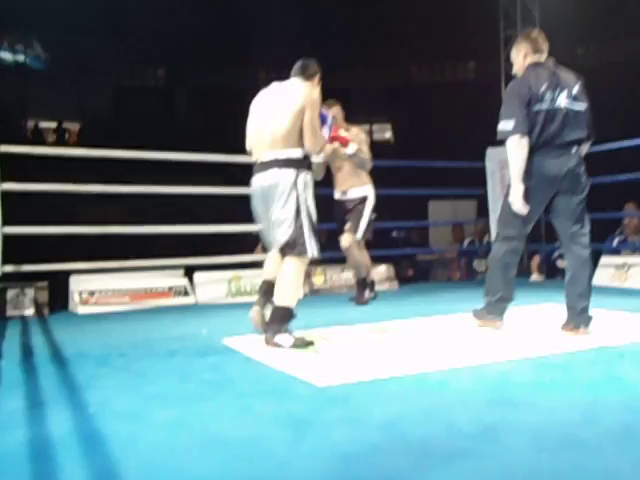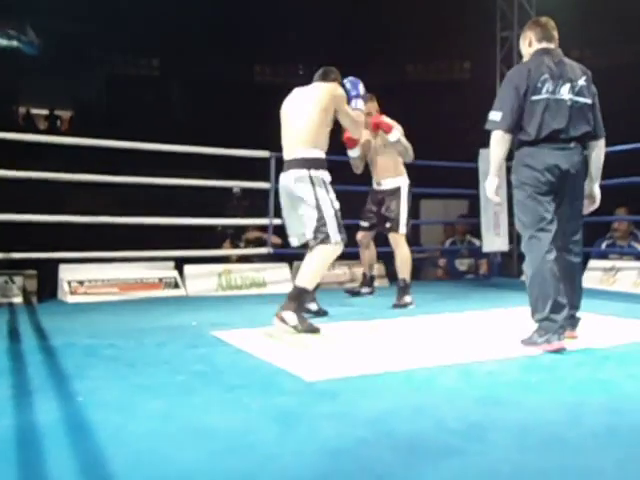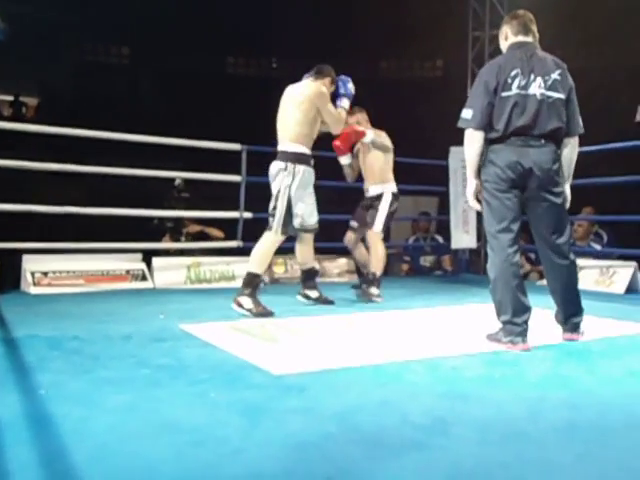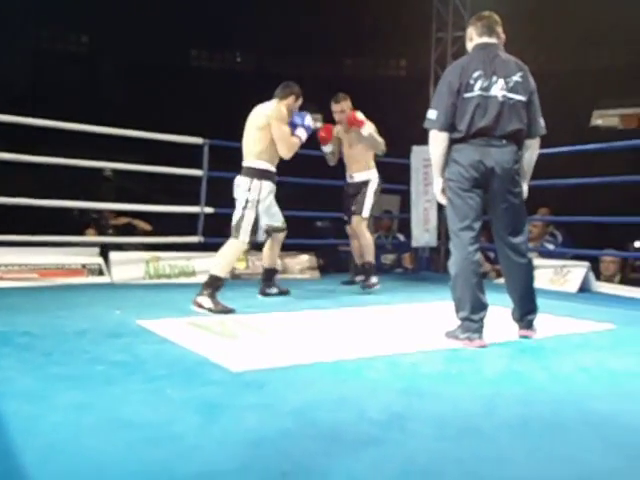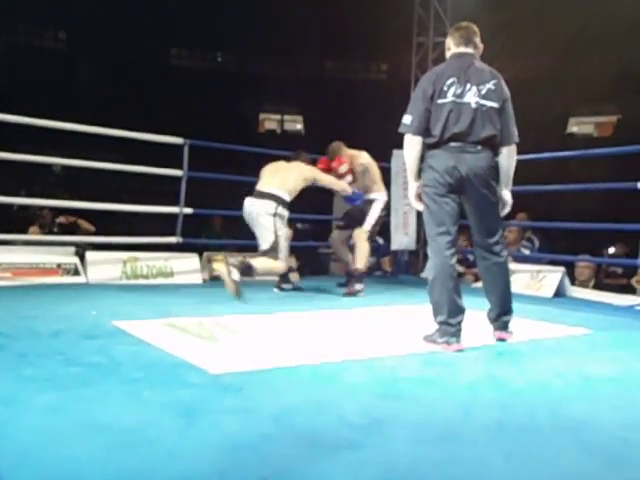
dt=0.5s
person 1, frame 1
left shoulder: (522, 84)
right shoulder: (574, 82)
left elbow: (517, 138)
right elbow: (586, 137)
left wrist: (517, 183)
left hip: (538, 167)
right hip: (572, 166)
left knee: (510, 238)
right knee: (576, 241)
left ankle: (494, 309)
right ankle: (578, 318)
person 1, frame 2
left shoulder: (522, 73)
right shoulder: (582, 75)
left elbow: (502, 130)
right elbow: (597, 139)
left wrist: (493, 173)
right wrist: (593, 182)
left hip: (535, 161)
right hip: (573, 162)
left knee: (538, 242)
right knee: (570, 243)
left ankle: (551, 326)
right ankle: (568, 320)
person 1, frame 3
left shoulder: (495, 68)
right shoulder: (558, 70)
left elbow: (475, 129)
right elbow: (572, 135)
left wrist: (471, 176)
right wrist: (566, 180)
left hip: (503, 158)
right hip: (545, 159)
left knee: (503, 243)
right knee: (556, 242)
left ankle: (513, 330)
right ankle: (571, 322)
person 1, frame 4
left shoulder: (459, 69)
right shoulder: (521, 72)
left elbow: (439, 129)
right elbow: (533, 135)
left wrist: (438, 175)
right wrist: (524, 178)
left hip: (466, 157)
right hip: (506, 159)
left knee: (465, 242)
right knee: (514, 241)
left ankle: (471, 327)
right ankle: (526, 320)
person 1, frame 5
left shoulder: (434, 77)
right shoulder: (495, 80)
left elbow: (413, 134)
right elbow: (508, 142)
left wrist: (412, 179)
right wrist: (505, 186)
left hip: (442, 161)
right hip: (481, 163)
left knee: (442, 246)
right knee: (490, 245)
left ankle: (448, 330)
right ankle: (501, 322)
person 2, frame 1
left shoulder: (264, 93)
right shoulder: (309, 91)
left elbow: (250, 145)
right elbow: (313, 145)
right wrist: (321, 129)
left hip: (261, 176)
right hip: (290, 174)
left knee: (280, 246)
right knee: (299, 252)
left ankle: (264, 304)
right ankle: (278, 328)
person 2, frame 2
left shoulder: (291, 97)
right shoulder: (333, 90)
right elbow: (358, 131)
right wrist: (357, 100)
left hip: (288, 174)
right hip: (310, 172)
left knee: (317, 241)
right knee: (332, 242)
left ankle: (305, 299)
right ankle: (291, 307)
person 2, frame 3
left shoulder: (294, 89)
right shoulder: (316, 90)
right elbow: (336, 127)
right wrist: (344, 99)
left hip: (298, 167)
right hip: (292, 166)
left knee: (307, 229)
right knee: (276, 231)
left ankle: (309, 287)
right ankle: (246, 294)
person 2, frame 4
left shoulder: (263, 109)
right shoulder: (278, 111)
right elbow: (286, 152)
left wrist: (290, 130)
right wrist: (302, 131)
left hip: (259, 182)
right hip: (256, 182)
left knee: (278, 231)
right knee: (241, 239)
left ankle: (268, 284)
right ankle: (206, 295)
person 2, frame 5
left shoulder: (272, 166)
right shoulder: (309, 170)
right elbow: (339, 186)
right wrist: (353, 193)
left hip: (251, 203)
right hip: (270, 208)
left knee: (283, 235)
right knee: (279, 264)
left ankle: (284, 280)
right ankle: (237, 265)
person 3, frame 1
left shoulder: (357, 134)
right shoulder: (324, 140)
left elbow: (367, 164)
left wrist: (347, 144)
left hip: (362, 196)
right hip: (341, 199)
left knee: (348, 243)
right knee: (354, 246)
left ankle: (364, 286)
right ankle: (368, 287)
person 3, frame 2
left shoulder: (392, 127)
right shoulder: (363, 135)
left elbow: (408, 156)
right elbow: (358, 169)
left wrist: (390, 131)
right wrist: (351, 145)
left hip: (397, 187)
right hip: (378, 189)
left knee: (397, 238)
right knee: (363, 237)
left ankle: (404, 293)
right ankle: (367, 284)
person 3, frame 3
left shoulder: (378, 135)
right shoulder: (357, 147)
left elbow: (387, 148)
right elbow: (350, 177)
left wrist: (364, 133)
right wrist: (343, 155)
left hip: (385, 193)
right hip: (369, 196)
left knee: (373, 236)
right knee: (350, 240)
left ankle: (374, 287)
right ankle: (368, 277)
person 3, frame 4
left shoulder: (366, 124)
right shoulder: (337, 131)
left elbow: (380, 149)
right elbow: (332, 162)
left wrist: (362, 127)
right wrist: (325, 143)
left hip: (367, 181)
right hip: (350, 182)
left knee: (358, 224)
right knee: (351, 230)
left ankle: (371, 274)
right ankle: (360, 272)
person 3, frame 5
left shoulder: (361, 161)
right shoulder: (345, 163)
left elbow: (357, 191)
left wrist: (344, 175)
right wrist: (328, 173)
left hip: (376, 200)
right hip: (360, 202)
left knee: (360, 234)
right knee: (336, 238)
left ankle: (359, 281)
right ankle: (353, 275)
